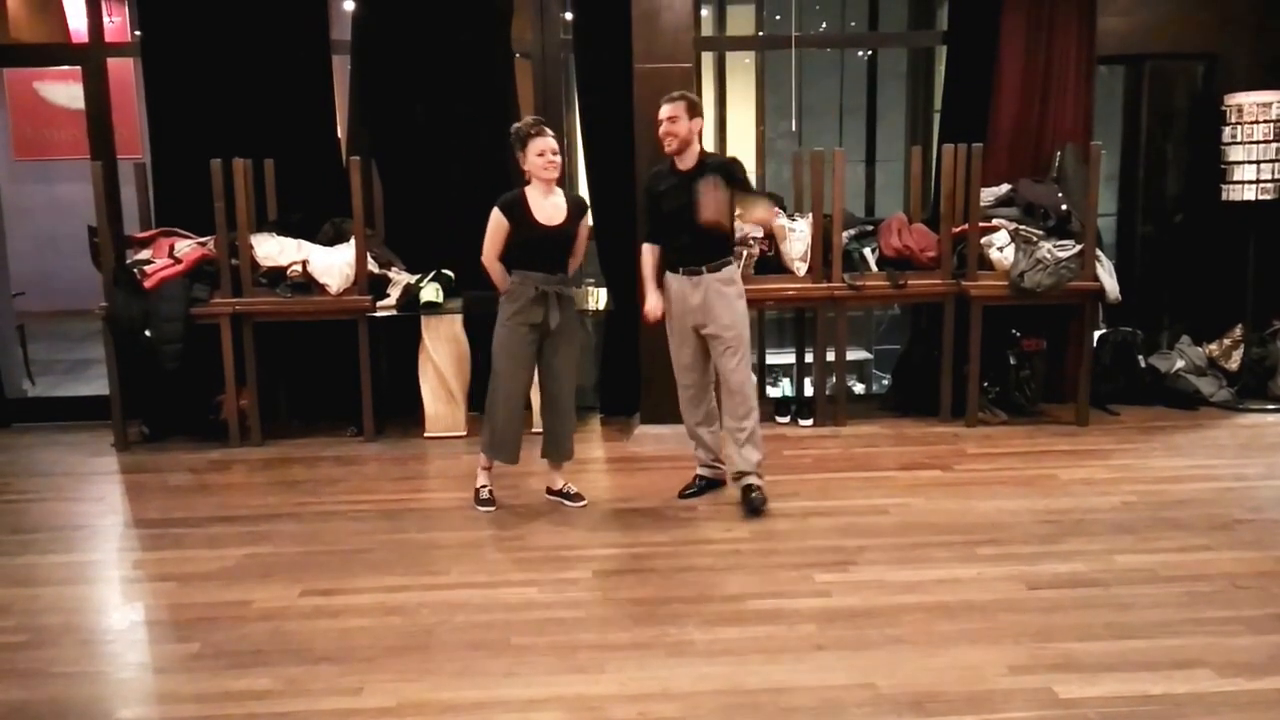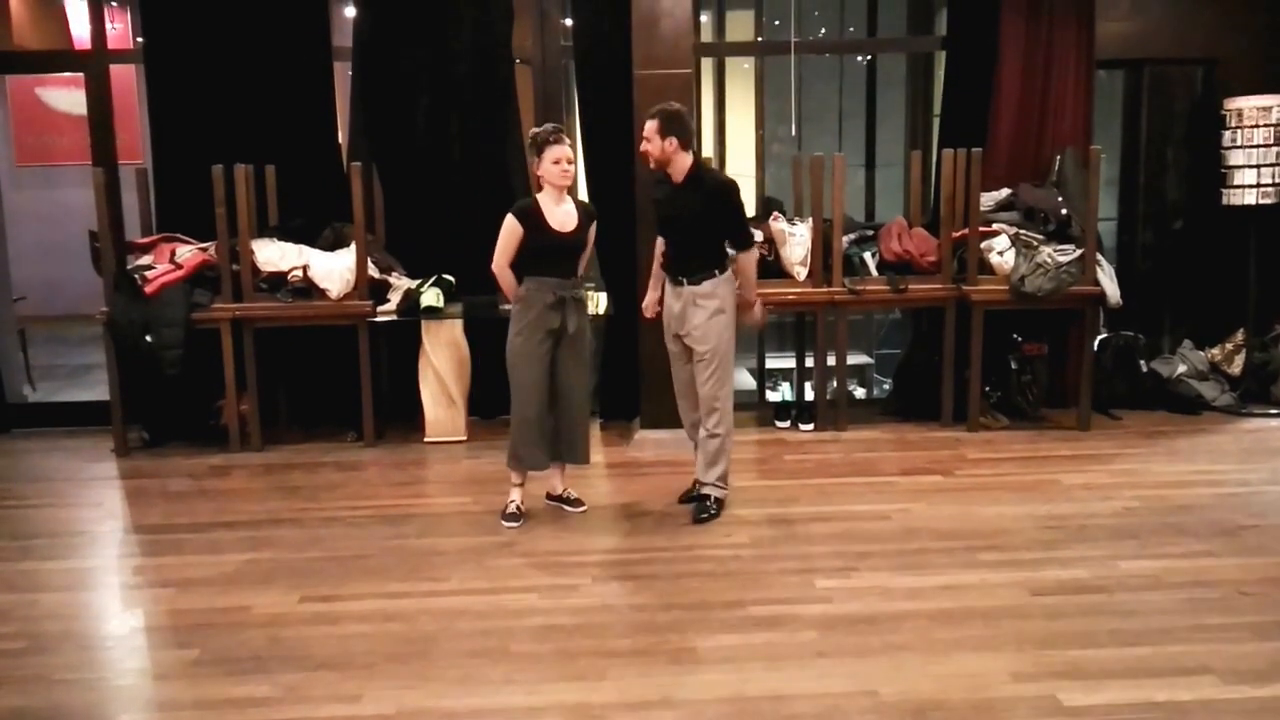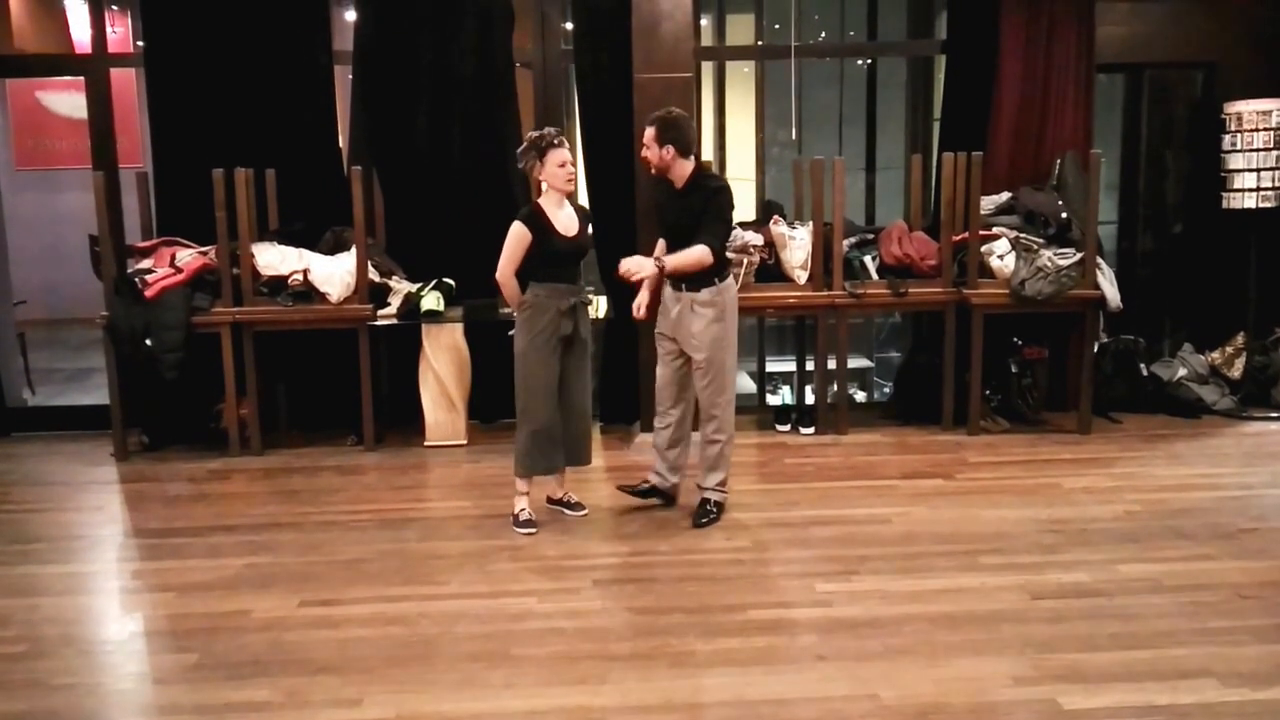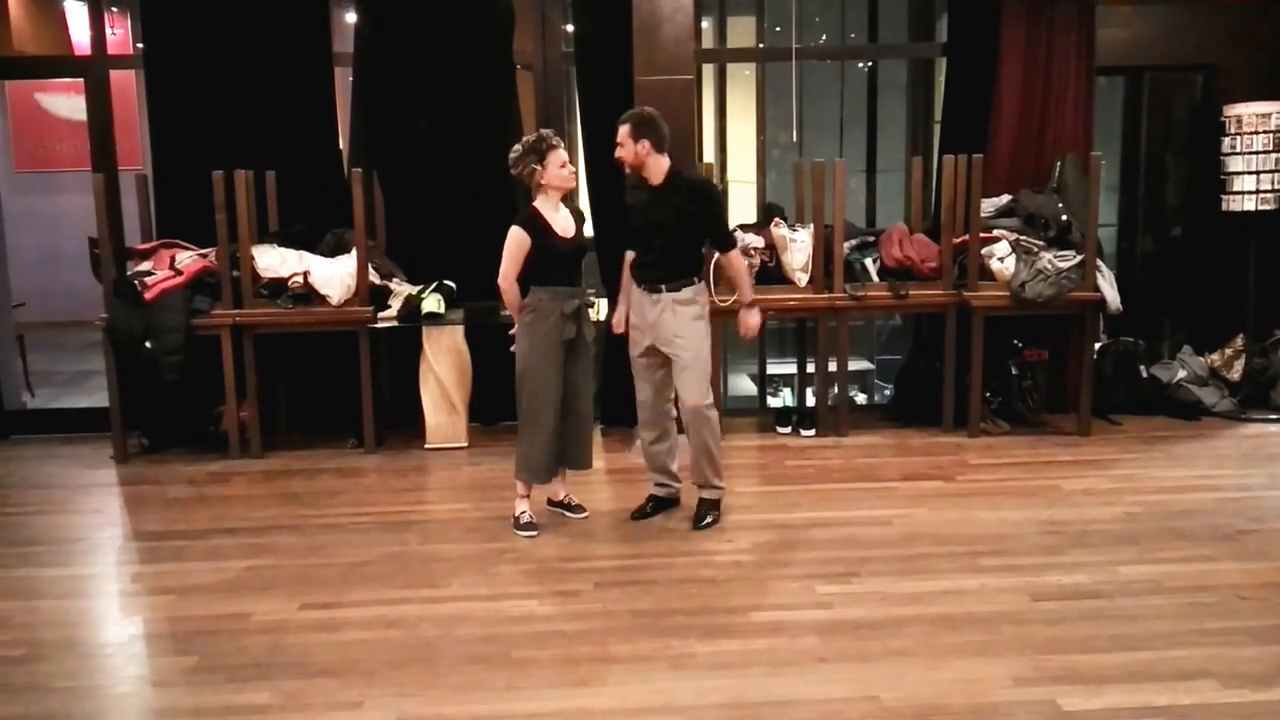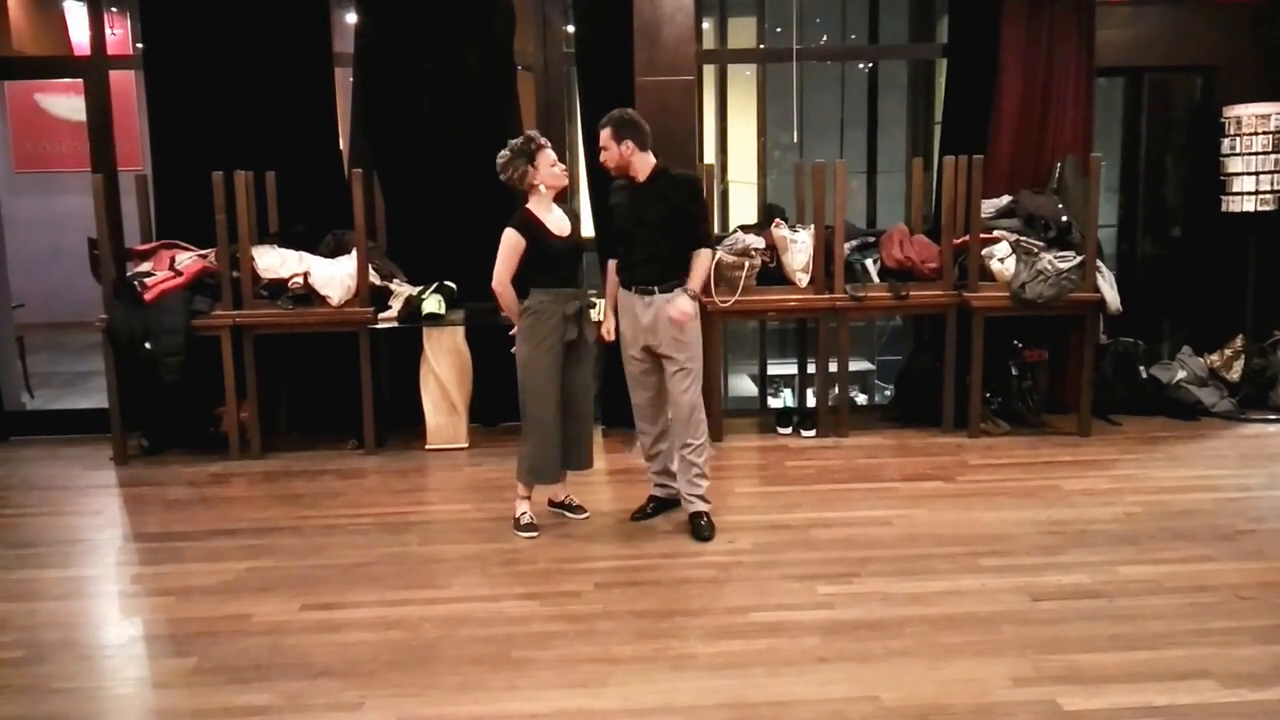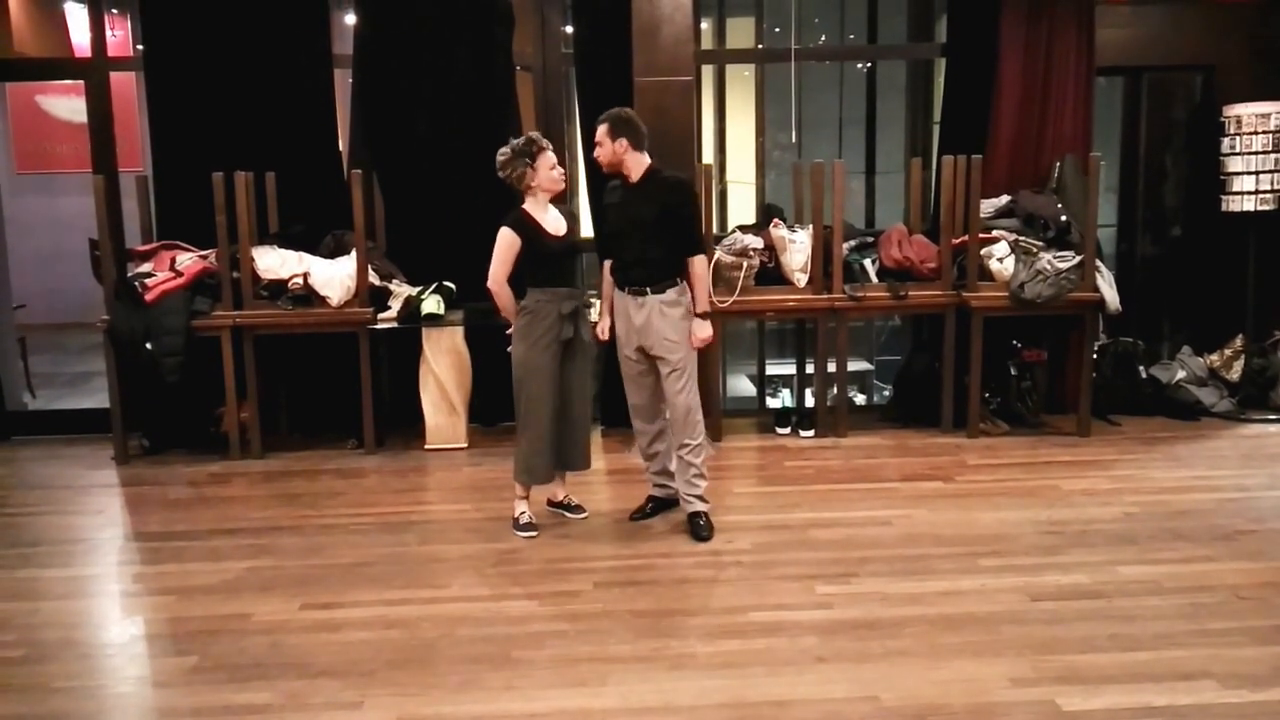
dt=0.5s
person 1, frame 1
left shoulder: (724, 169)
right shoulder: (657, 180)
left elbow: (762, 215)
right elbow: (651, 241)
left wrist: (731, 208)
right wrist: (650, 290)
left hip: (720, 281)
right hip: (677, 286)
left knee: (737, 381)
right knee: (690, 385)
left ankle: (749, 474)
right ankle: (710, 467)
person 1, frame 2
left shoulder: (717, 187)
right shoulder: (661, 186)
left elbow: (743, 247)
left wrist: (750, 298)
right wrist: (654, 287)
left hip: (710, 293)
right hip: (674, 293)
left knee: (713, 395)
right knee: (686, 394)
left ankle: (713, 486)
right ankle: (705, 474)
person 1, frame 3
left shoulder: (715, 192)
right shoulder: (664, 187)
left elbow: (707, 251)
left wrist: (655, 266)
right wrist: (647, 287)
left hip: (709, 299)
right hip: (672, 297)
left knee: (714, 401)
right knee: (668, 394)
left ankle: (713, 491)
right ankle: (664, 479)
person 1, frame 4
left shoulder: (697, 190)
right shoulder: (632, 190)
left elbow: (727, 248)
left wrist: (748, 303)
right wrist: (622, 303)
left hip: (684, 302)
right hip: (642, 302)
left knee: (695, 401)
right knee: (649, 406)
left ankle: (710, 490)
right ankle: (664, 488)
person 1, frame 5
left shoulder: (683, 185)
right shoulder: (617, 193)
left elbow: (704, 246)
left wrist: (690, 294)
right wrist: (609, 311)
left hip: (673, 305)
right hip: (632, 305)
left knee: (687, 406)
right knee: (646, 407)
left ankle: (696, 501)
right ankle: (664, 488)
person 1, frame 6
left shoulder: (675, 188)
right shoulder: (612, 193)
left elbow: (696, 254)
left wrist: (702, 315)
right wrist: (605, 311)
left hip: (668, 303)
right hip: (626, 305)
left knee: (683, 406)
right knee: (643, 407)
left ankle: (695, 501)
right ankle: (663, 488)
person 2, frame 1
left shoulder: (577, 207)
right shoulder: (510, 205)
right elbow: (490, 259)
right wrist: (520, 292)
left hip: (562, 304)
right hip: (520, 306)
left knee: (561, 392)
right knee: (508, 393)
left ankle: (556, 479)
right ankle: (484, 476)
person 2, frame 2
left shoulder: (586, 213)
right shoulder: (524, 212)
right elbow: (500, 266)
right wrist: (525, 301)
left hip: (573, 309)
right hip: (533, 311)
left knee: (572, 398)
right knee: (529, 400)
left ankle: (557, 484)
right ankle: (516, 490)
person 2, frame 3
left shoulder: (582, 215)
right shoulder: (530, 218)
right elbow: (504, 275)
right wrist: (525, 312)
left hip: (575, 314)
right hip: (540, 316)
left knee: (573, 403)
right knee: (537, 407)
left ankle: (558, 488)
right ankle: (521, 498)
person 2, frame 4
left shoulder: (576, 215)
right shoulder: (527, 222)
right elbow: (506, 281)
right wrist: (523, 319)
left hip: (576, 316)
right hip: (543, 319)
left knee: (576, 405)
right knee: (538, 408)
left ankle: (558, 490)
right ankle: (522, 501)
person 2, frame 5
left shoulder: (569, 216)
right shoulder: (522, 224)
right elbow: (500, 283)
left wrist: (578, 310)
right wrist: (522, 322)
left hip: (577, 318)
right hip: (543, 321)
left knee: (575, 406)
right knee: (540, 411)
left ankle: (559, 491)
right ankle: (523, 502)
person 2, frame 6
left shoulder: (566, 216)
right shoulder: (518, 223)
right elbow: (496, 282)
left wrist: (577, 310)
right wrist: (518, 321)
left hip: (573, 318)
right hip: (540, 321)
left knee: (573, 406)
right knee: (536, 410)
left ankle: (558, 491)
right ankle: (522, 501)
